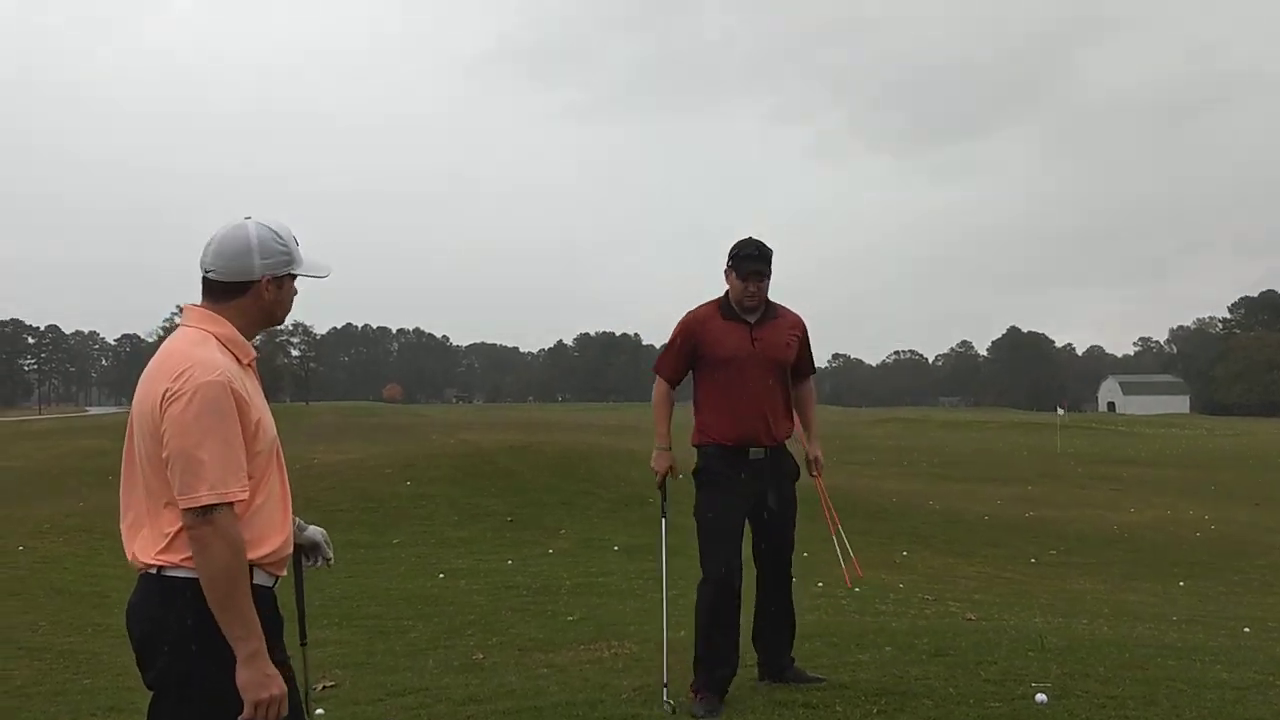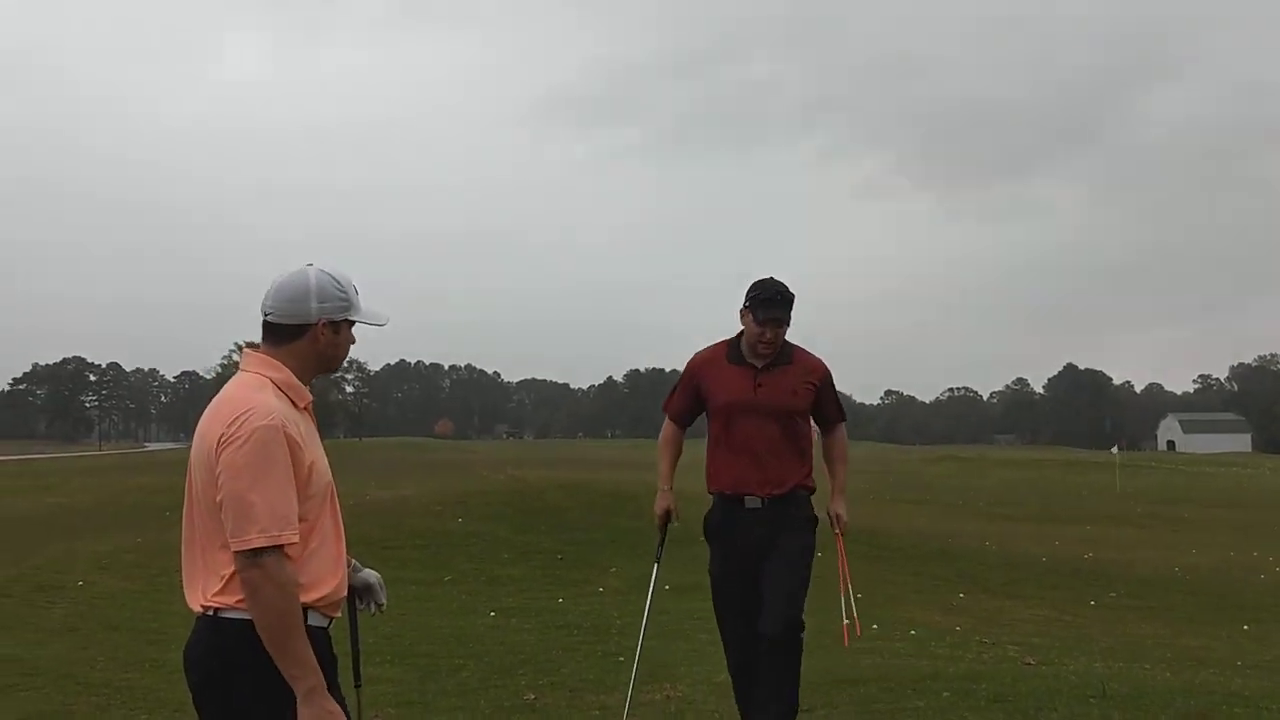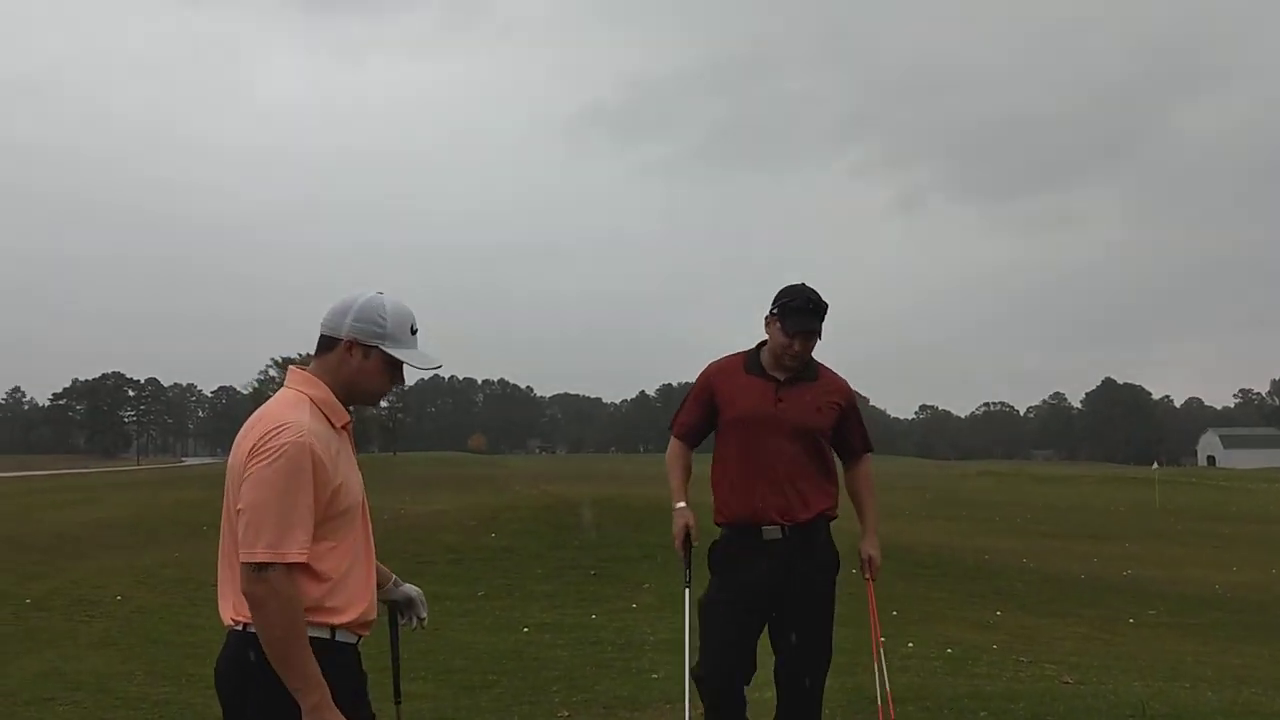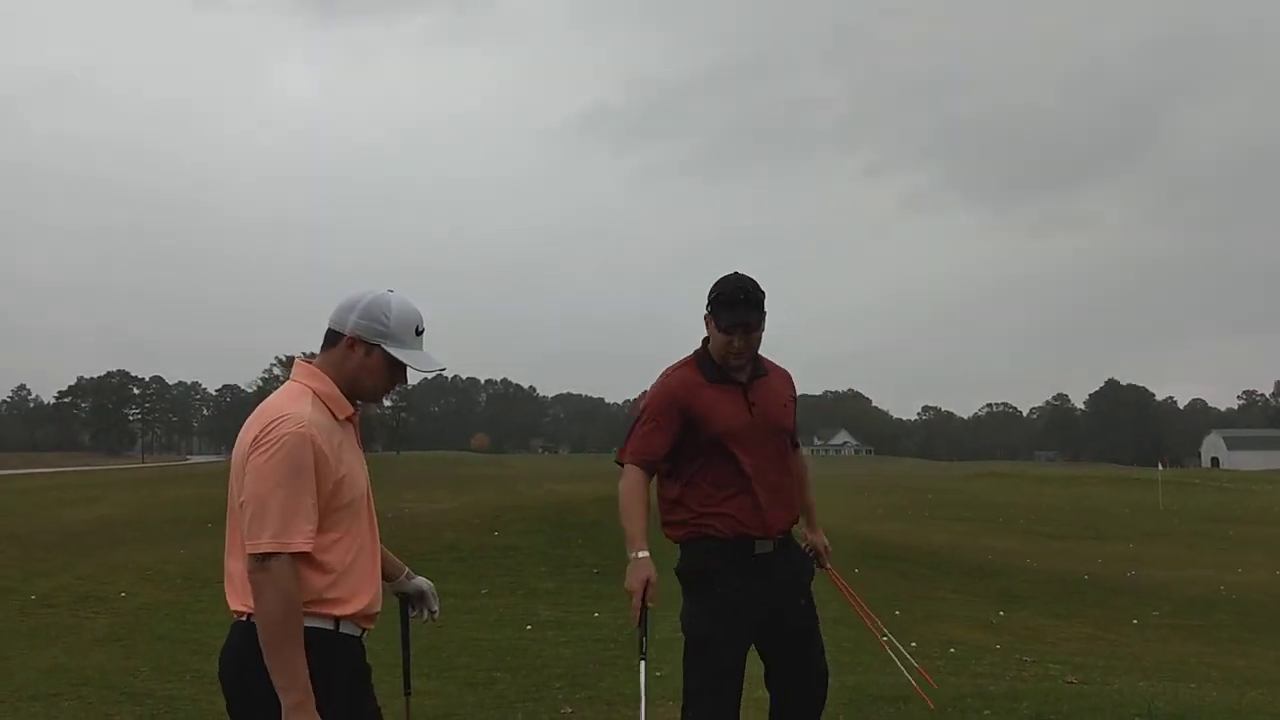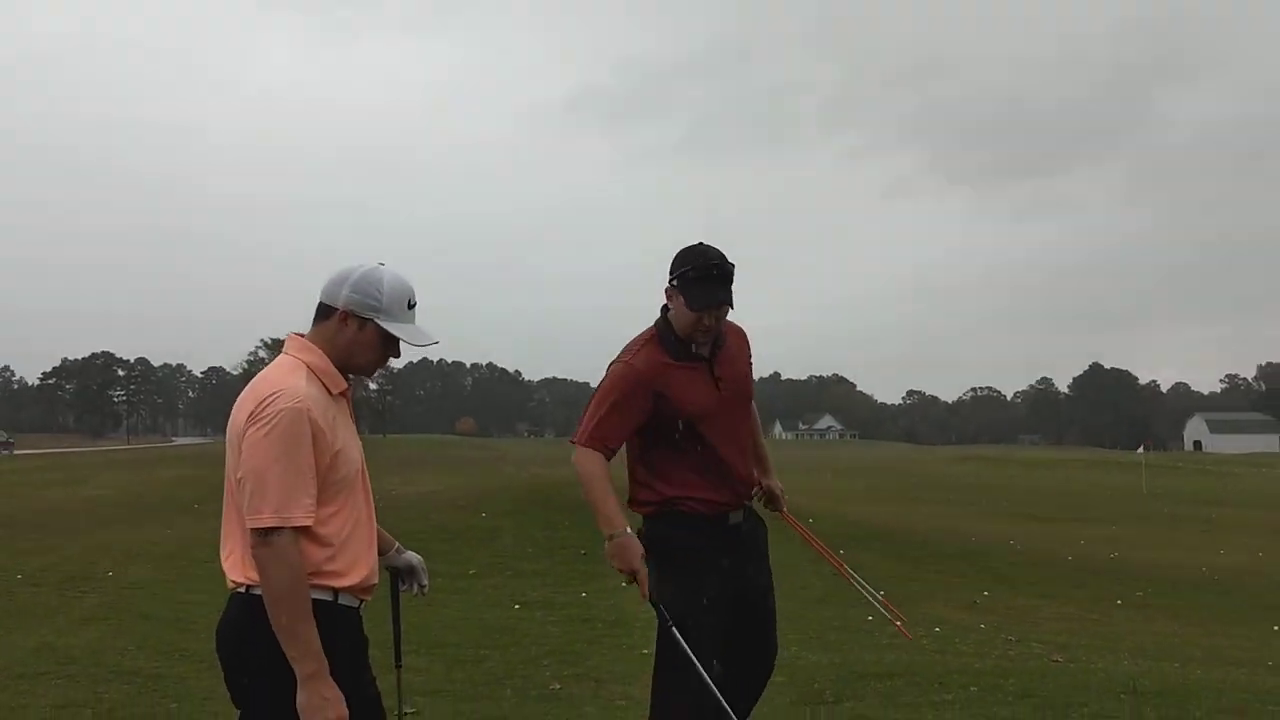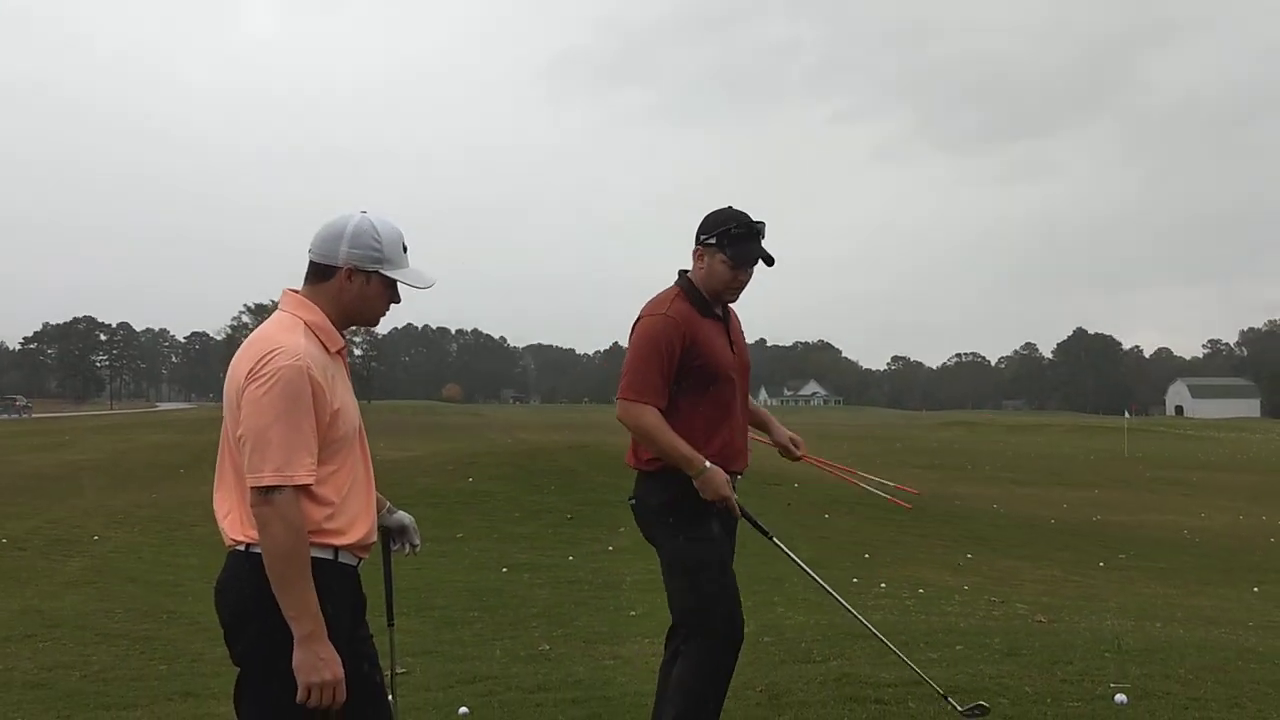
dt=0.5s
person 1, frame 1
left shoulder: (791, 325)
right shoulder: (697, 324)
left elbow: (802, 382)
right elbow: (665, 383)
left wrist: (812, 440)
right wrist: (663, 447)
left hip: (774, 463)
right hip: (721, 467)
left knee: (776, 568)
right knee: (720, 575)
left ankle: (775, 661)
person 1, frame 2
left shoulder: (812, 370)
right shoulder: (705, 365)
left elbow: (833, 429)
right elbow: (674, 424)
left wrist: (838, 495)
right wrist: (665, 488)
left hip: (789, 515)
right hip: (730, 516)
left knee: (782, 623)
right knee: (740, 633)
person 1, frame 3
left shoulder: (835, 391)
right shoulder: (720, 377)
left elbow: (857, 461)
right elbow: (680, 442)
left wrist: (870, 534)
right wrist: (680, 504)
left hip: (809, 550)
right hip: (740, 547)
left knee: (802, 677)
right knee: (719, 672)
person 1, frame 4
left shoulder: (780, 381)
right shoulder: (676, 388)
right elbow: (635, 471)
left wrist: (813, 524)
right wrist: (640, 554)
left hip: (783, 558)
right hip: (716, 565)
person 1, frame 5
left shoulder: (736, 341)
right shoulder: (639, 368)
right elbow: (587, 452)
left wrist: (765, 470)
right wrist: (617, 534)
left hip: (743, 525)
right hip: (681, 539)
left knee: (754, 659)
right knee: (686, 673)
person 1, frame 6
left shoulder: (725, 316)
right shoulder: (666, 318)
right elbow: (633, 409)
left wrist: (774, 428)
right wrist: (700, 469)
left hip: (716, 496)
right hip: (677, 497)
left knee: (705, 631)
right knee: (711, 629)
person 2, frame 1
left shoulder: (216, 358)
right shoulder: (206, 374)
right elbow: (207, 522)
left wrist: (289, 526)
right wrist: (250, 655)
left hip: (227, 601)
right hip: (202, 613)
person 2, frame 2
left shoulder: (275, 404)
right shoulder: (261, 418)
right elbow: (259, 566)
left wrist: (348, 569)
left hip: (279, 640)
right hip: (259, 653)
person 2, frame 3
left shoulder: (324, 424)
right shoulder: (292, 433)
right elbow: (265, 579)
left wrist: (387, 583)
left hip: (318, 657)
right hip: (284, 668)
person 2, frame 4
left shoulder: (333, 418)
right shoulder: (294, 426)
right elbow: (270, 568)
left wrist: (399, 575)
left hip: (328, 651)
right hip: (290, 661)
person 2, frame 5
left shoulder: (326, 391)
right shoulder: (289, 400)
right elbow: (273, 542)
left wrist: (390, 550)
right wrist: (312, 677)
left hip: (328, 621)
right hip: (285, 631)
person 2, frame 6
left shoulder: (317, 346)
right shoulder: (286, 357)
right elbow: (273, 502)
left wrist: (382, 510)
right wrist: (308, 636)
left hip: (324, 580)
right hip: (285, 592)
